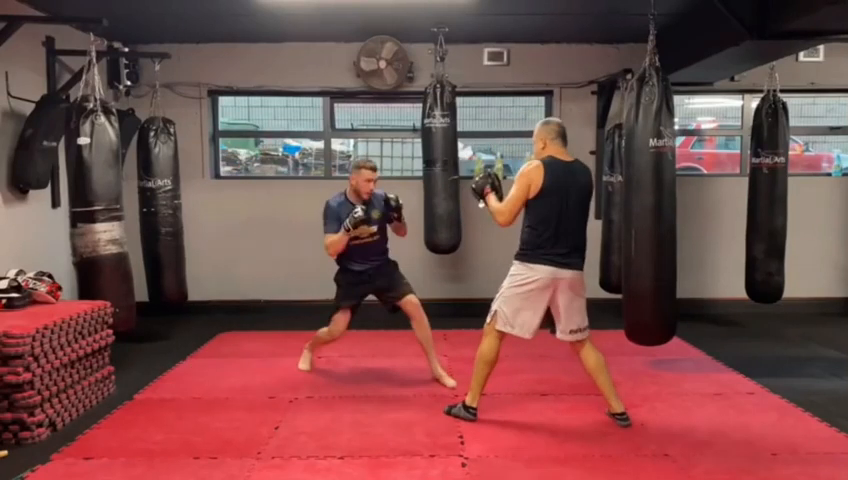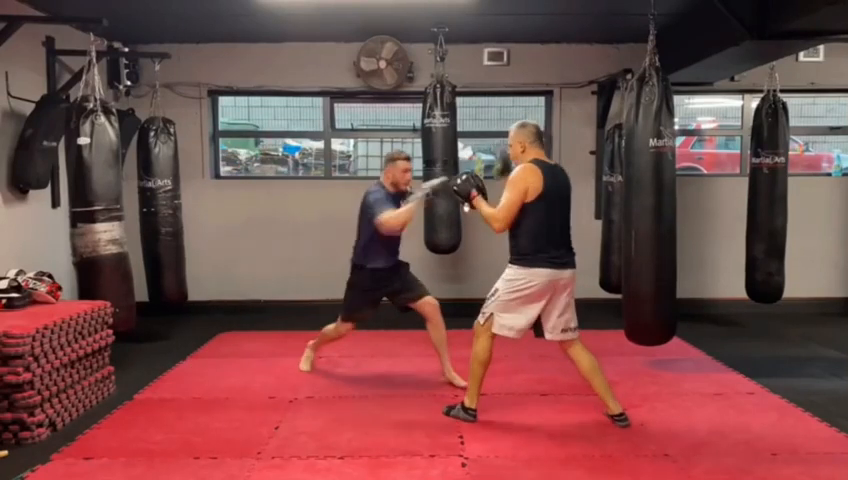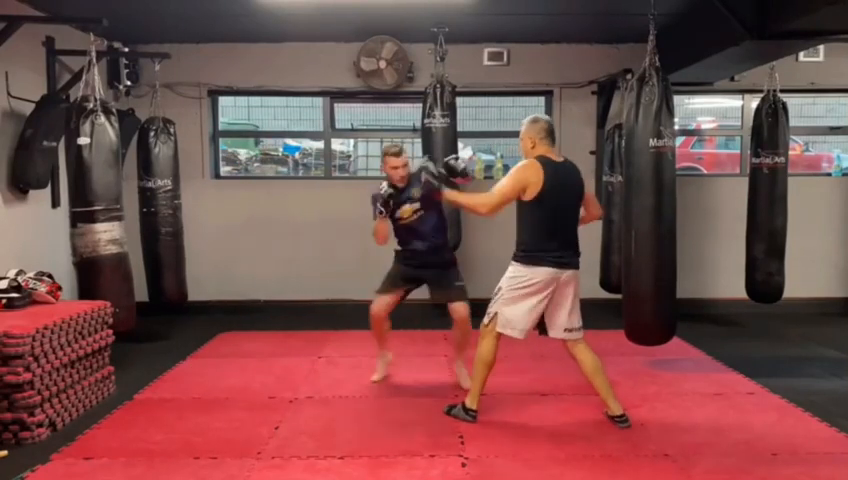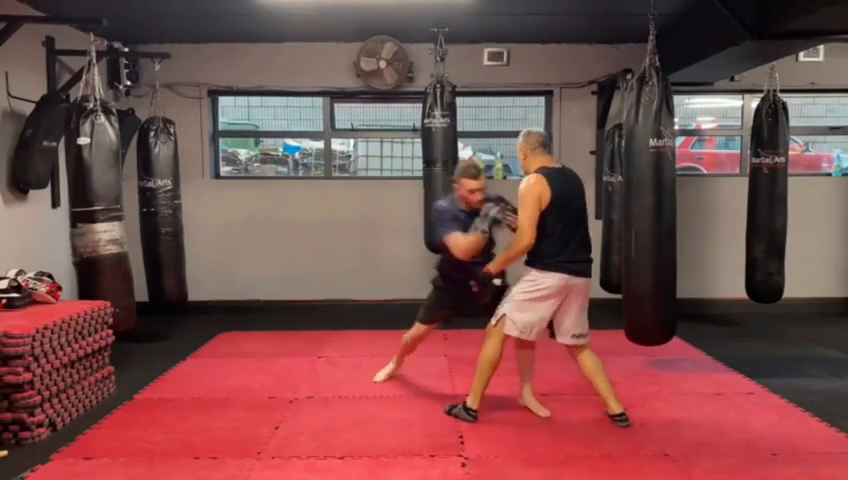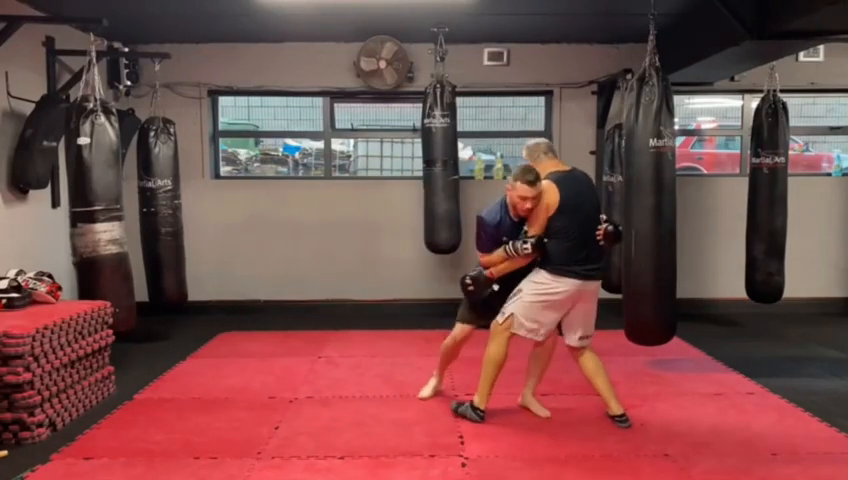
dt=0.3s
person 1, frame 1
left shoulder: (533, 170)
right shoulder: (585, 174)
left elbow: (504, 217)
left wrist: (488, 192)
left hip: (532, 267)
right hip: (570, 270)
left knee: (492, 331)
right knee: (581, 342)
left ankle: (470, 404)
right ankle: (618, 409)
person 1, frame 2
left shoulder: (525, 173)
right shoulder: (558, 173)
left elbow: (500, 222)
left wrist: (473, 196)
left hip: (529, 271)
right hip: (562, 271)
left knee: (484, 331)
right knee: (571, 343)
left ankle: (469, 405)
right ankle: (616, 410)
person 1, frame 3
left shoulder: (528, 169)
right shoulder: (573, 172)
left elbow: (487, 205)
right elbow: (595, 212)
left wrist: (444, 190)
left hip: (531, 269)
right hip: (566, 270)
left knee: (490, 331)
right knee: (576, 342)
left ankle: (470, 405)
right ankle: (616, 410)
person 1, frame 4
left shoulder: (532, 184)
right shoulder: (573, 178)
left elbow: (526, 240)
left wrist: (490, 268)
left hip: (545, 274)
right hip: (579, 275)
left knee: (496, 332)
right knee: (579, 346)
left ankle: (471, 405)
right ankle: (617, 409)
person 1, frame 5
left shoulder: (545, 189)
right shoulder: (585, 180)
left wrist: (488, 274)
left hip: (555, 278)
right hip: (590, 279)
left knee: (500, 329)
right knee: (581, 346)
left ankle: (478, 405)
right ankle: (617, 410)
person 2, frame 1
left shoulder: (381, 199)
right shoulder: (334, 206)
left elbow: (401, 233)
right elbow: (331, 250)
left wrist: (397, 216)
right wrist: (349, 226)
left hip: (382, 269)
right hip: (352, 274)
left knee: (414, 306)
right knee: (336, 331)
left ankle: (436, 368)
right ankle: (309, 348)
person 2, frame 2
left shoulder: (398, 194)
right shoulder: (375, 196)
right elbow: (388, 225)
left wrist: (418, 201)
right wrist: (417, 198)
left hip: (395, 270)
right hip: (367, 274)
left knee: (432, 309)
right knee: (343, 329)
left ankle: (448, 371)
right ankle: (312, 347)
person 2, frame 3
left shoulder: (423, 177)
right shoulder: (381, 195)
left elbow: (462, 179)
right elbow: (381, 239)
left wrist: (457, 169)
right wrist: (382, 210)
left hip: (440, 259)
right hip: (409, 260)
left knee: (462, 314)
right knee: (378, 311)
left ankle: (459, 365)
right ankle: (383, 357)
person 2, frame 4
left shoulder: (491, 203)
right shoulder: (443, 211)
left elbow: (516, 223)
right elbow: (460, 251)
right wrist: (485, 224)
left hip: (486, 278)
right hip: (452, 282)
right knee: (419, 332)
right ankle: (395, 364)
person 2, frame 5
right shoulder: (490, 218)
right elbow: (485, 260)
right wrist: (512, 249)
left hip: (525, 278)
right knee: (459, 335)
left ankle: (528, 395)
right ankle: (436, 378)
